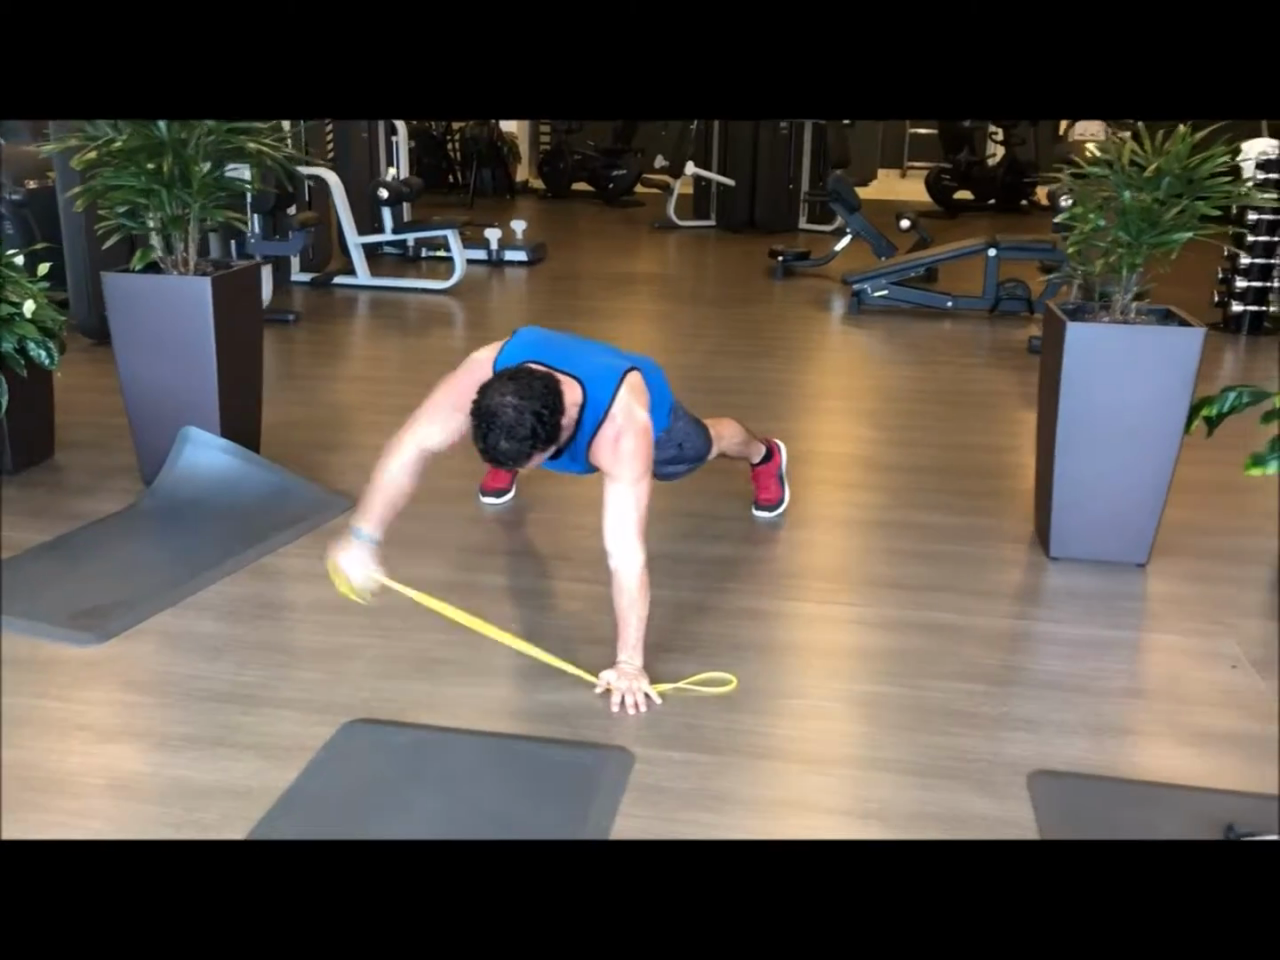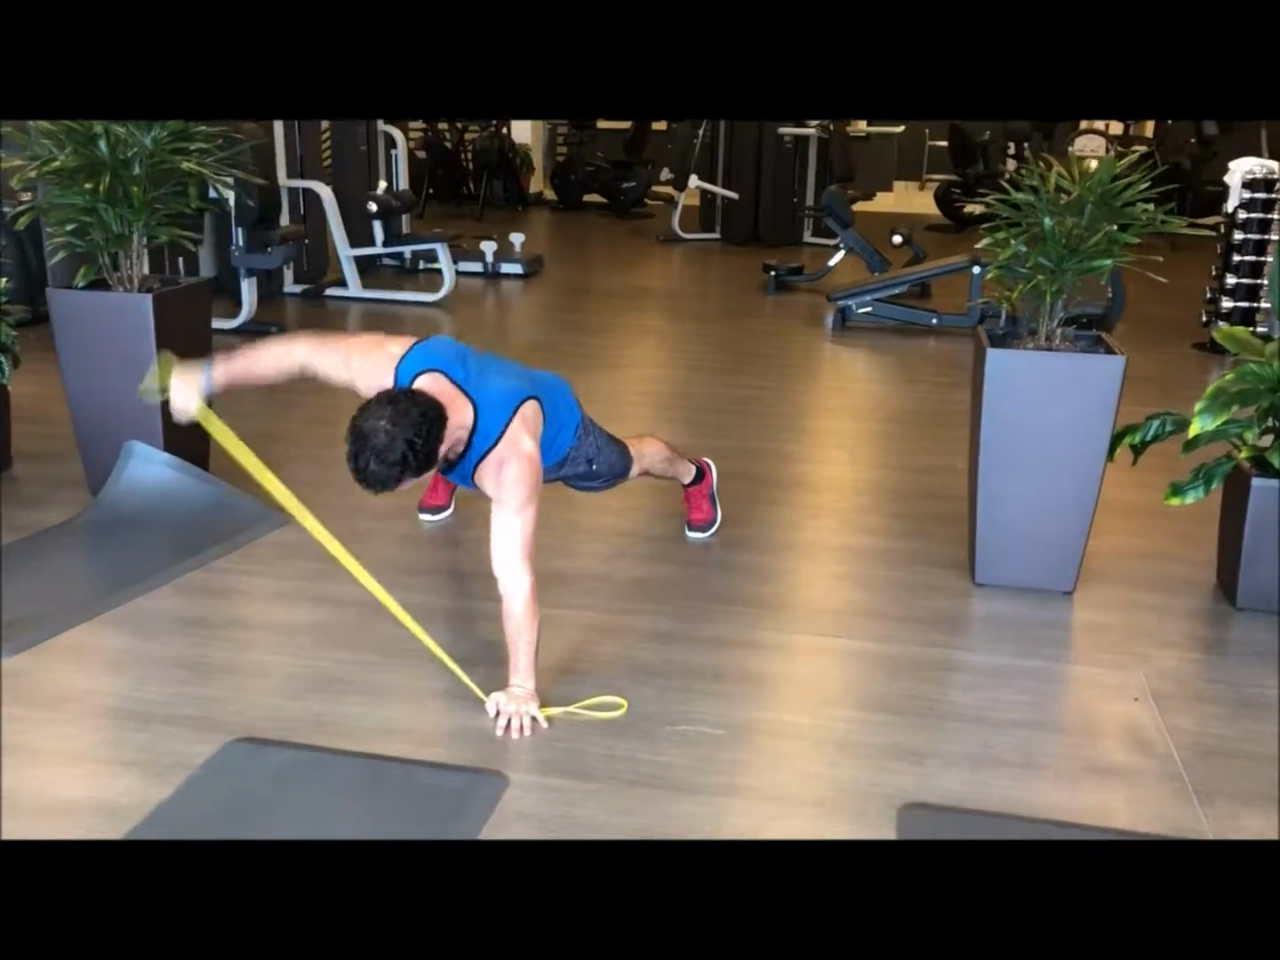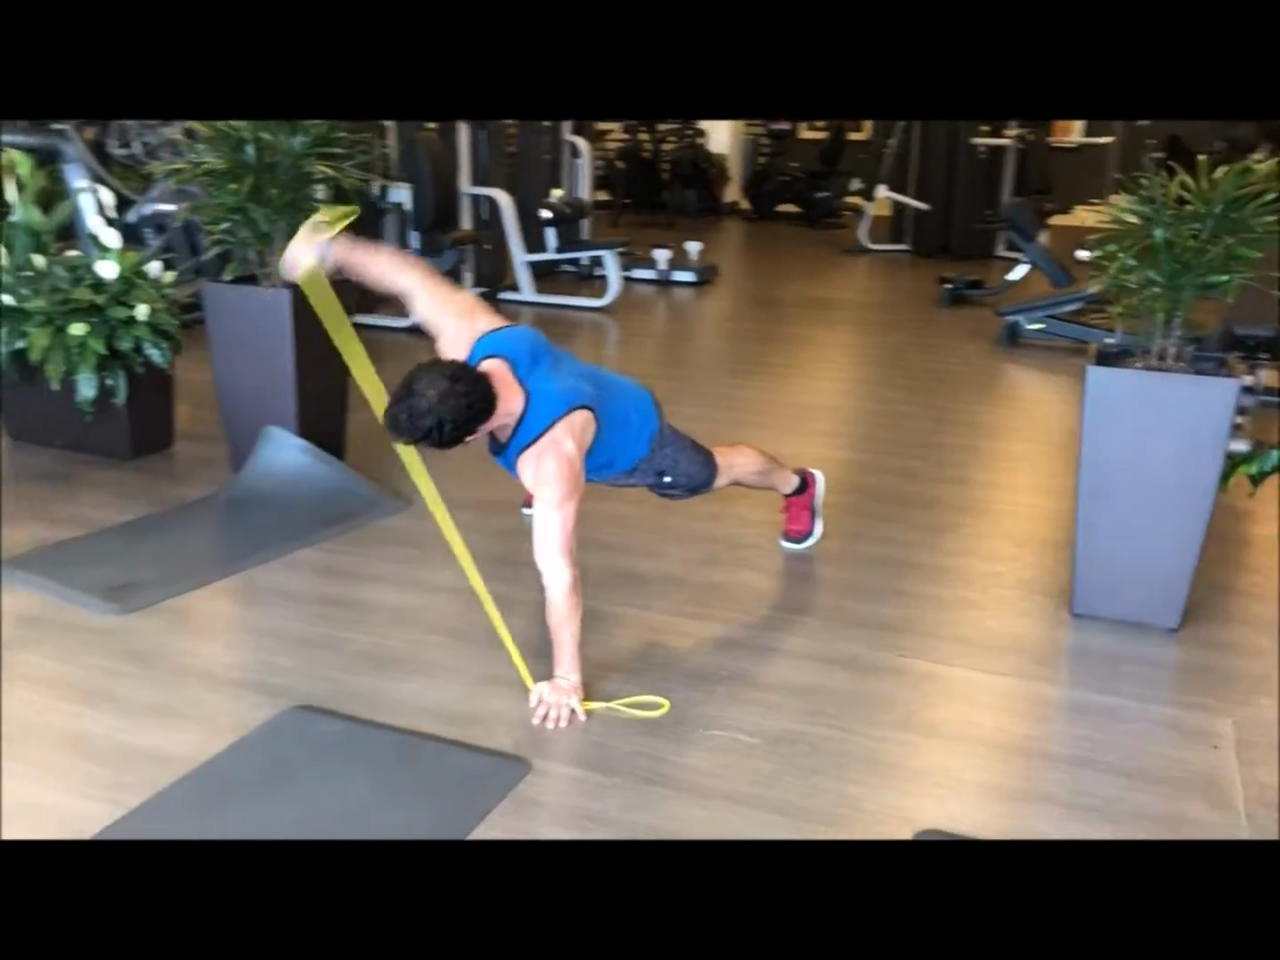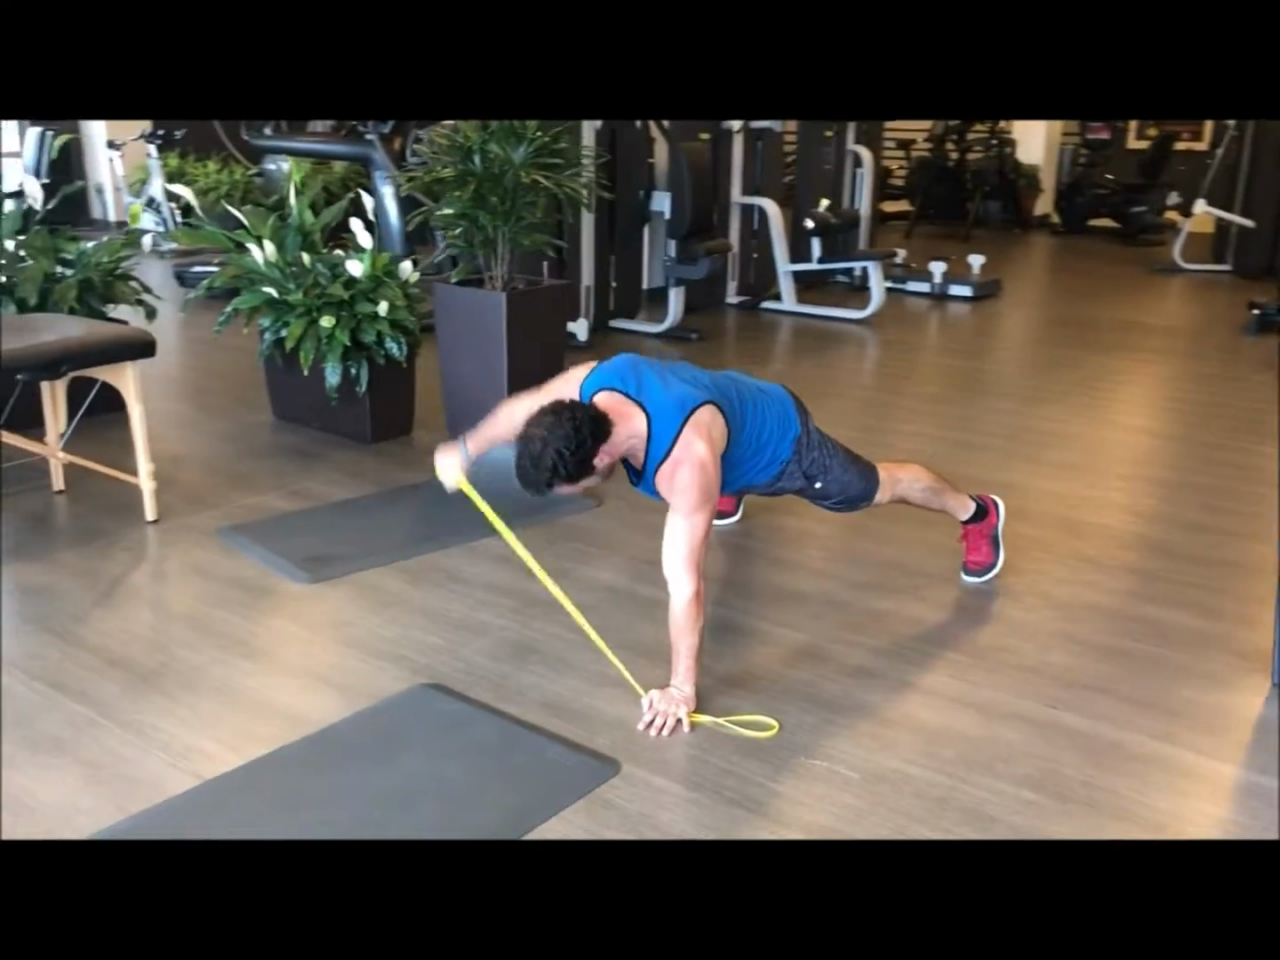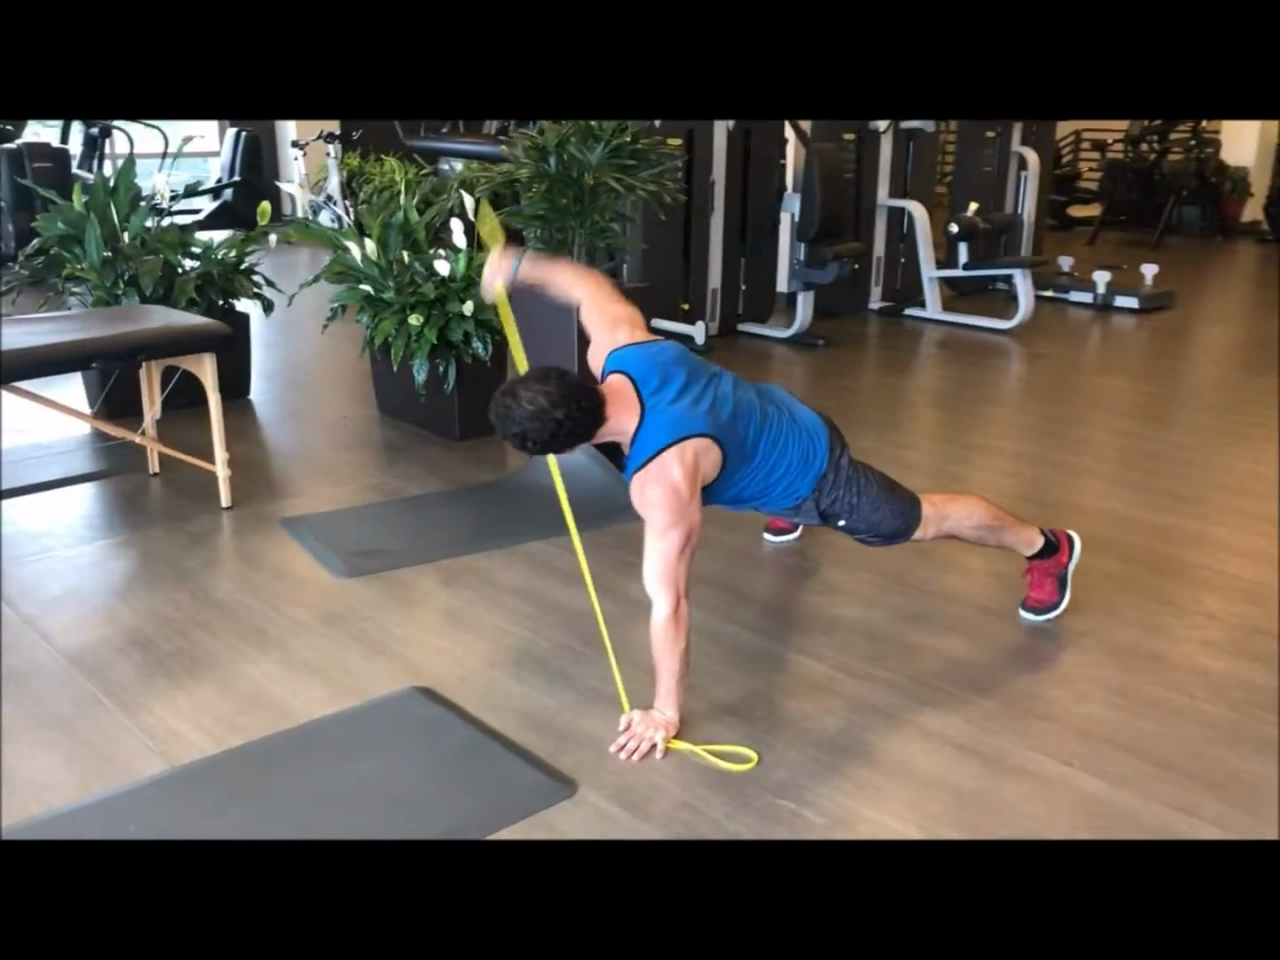
dt=1s
person 1, frame 1
left shoulder: (623, 431)
right shoulder: (492, 370)
left elbow: (625, 553)
right elbow: (413, 445)
left wrist: (629, 665)
right wrist: (362, 538)
left hip: (646, 407)
left knee: (711, 442)
right knee: (516, 456)
left ankle: (763, 453)
right ankle: (508, 467)
person 1, frame 2
left shoulder: (509, 459)
right shoulder: (397, 368)
left elbow: (514, 581)
right elbow: (303, 353)
left wrist: (521, 688)
right wrist: (210, 375)
left hip: (559, 439)
right hip: (495, 395)
left knee: (625, 463)
right knee: (441, 482)
left ankle: (693, 473)
right ankle: (448, 485)
person 1, frame 3
left shoulder: (546, 453)
right shoulder: (483, 341)
left elbow: (559, 574)
right elbow: (410, 277)
left wrist: (567, 679)
right wrist: (331, 248)
left hip: (636, 445)
right hip: (600, 403)
left knee: (714, 473)
left ankle: (796, 484)
person 1, frame 4
left shoulder: (684, 462)
right shoulder: (585, 388)
left elbow: (684, 583)
right elbow: (525, 408)
left wrist: (681, 689)
right wrist: (463, 449)
left hip: (785, 446)
right hip: (738, 412)
left knee: (877, 487)
left ankle: (976, 514)
right ankle: (732, 493)
person 1, frame 5
left shoulder: (662, 477)
right shoulder: (621, 351)
left elbow: (667, 603)
right elbow: (589, 289)
left wrist: (665, 712)
right wrist: (516, 266)
left hip: (813, 477)
right hip: (782, 422)
left knee: (925, 519)
left ankle: (1046, 550)
right ankle: (789, 513)
